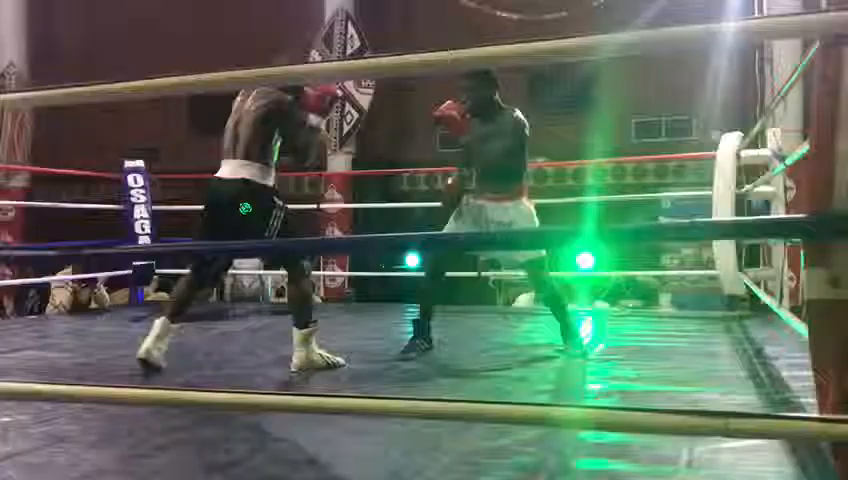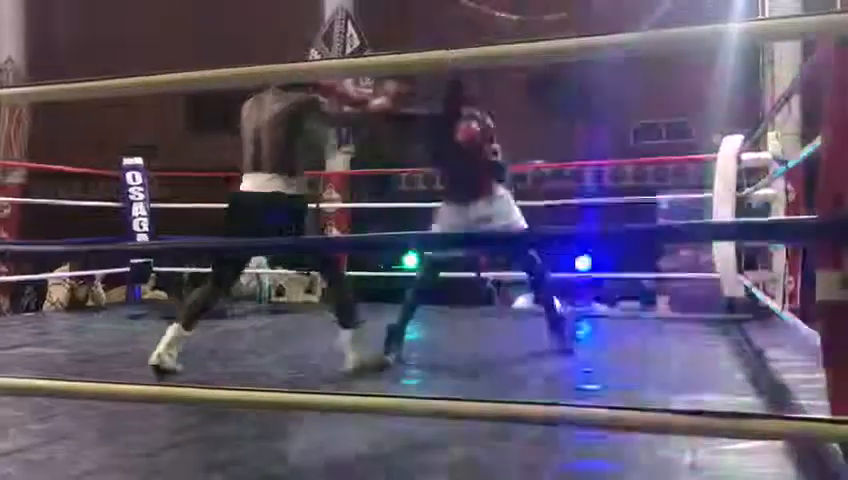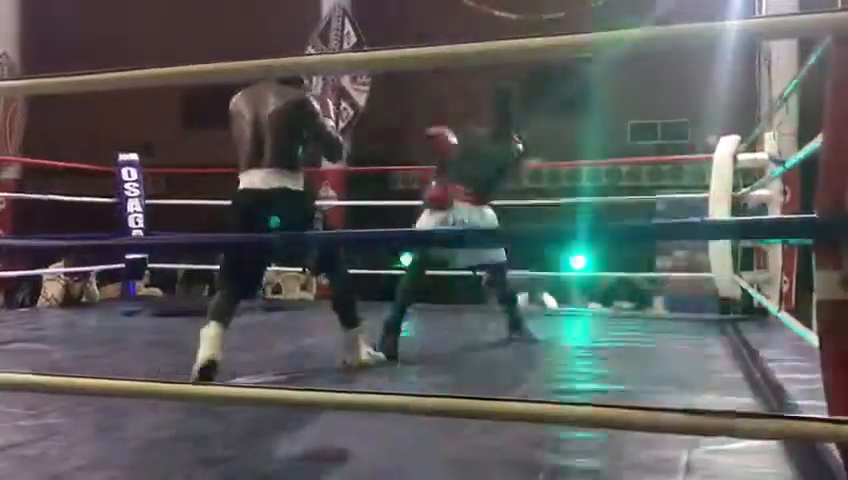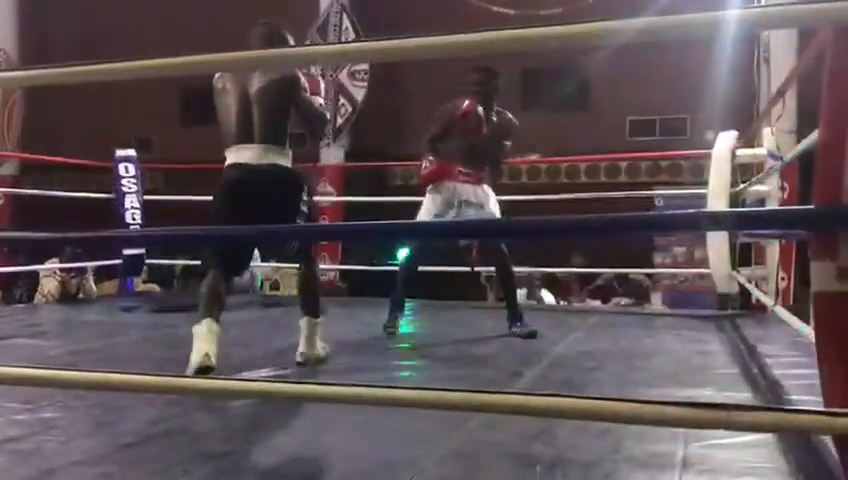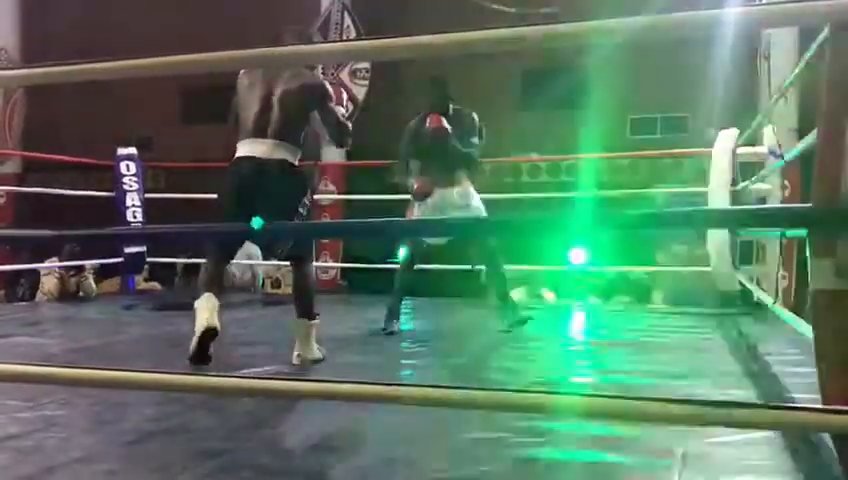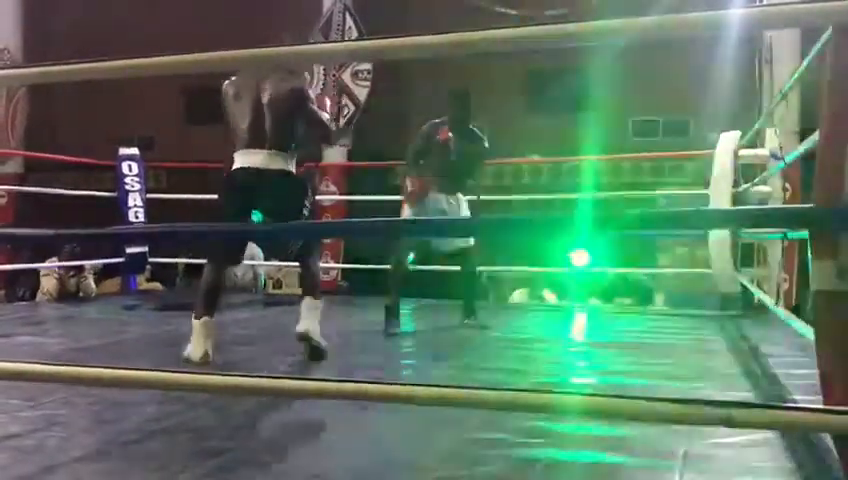
dt=0.3s
person 1, frame 1
left shoulder: (244, 96)
right shoulder: (281, 102)
right elbow: (304, 157)
left wrist: (301, 111)
right wrist: (314, 118)
left hip: (221, 187)
right hip: (251, 191)
left knee: (202, 270)
right knee: (297, 266)
left ankle: (154, 345)
right ankle: (305, 352)
person 1, frame 2
left shoulder: (252, 105)
right shoulder: (300, 102)
right wrist: (373, 104)
left hip: (246, 198)
right hip: (283, 202)
left knee: (218, 279)
right knee: (333, 271)
left ankle: (166, 350)
right ankle: (354, 352)
person 1, frame 3
left shoulder: (238, 100)
right shoulder: (298, 100)
right elbow: (336, 151)
right wrist: (325, 120)
left hip: (247, 198)
right hip: (287, 198)
left knee: (231, 284)
right knee: (335, 270)
left ankle: (209, 353)
right ankle: (356, 352)
person 1, frame 4
left shoulder: (222, 79)
right shoulder: (287, 76)
right elbow: (319, 127)
right wrist: (315, 97)
left hip: (234, 175)
right hip: (276, 175)
left knee: (219, 267)
right knee: (306, 256)
left ankle: (203, 349)
right ankle: (310, 344)
person 1, frame 5
left shoulder: (247, 75)
right shoulder: (313, 83)
right elbow: (342, 138)
right wrist: (338, 106)
left hip: (243, 167)
right hip: (283, 171)
left knee: (219, 253)
right knee: (300, 255)
left ankle: (207, 317)
right ankle: (306, 344)
person 1, frame 6
left shoulder: (231, 87)
right shoulder: (294, 88)
right elbow: (324, 136)
right wrist: (319, 112)
left hip: (241, 176)
right hip: (280, 178)
left knee: (218, 259)
right knee: (308, 250)
left ankle: (200, 343)
right ankle: (309, 322)
person 2, frame 1
left shoulder: (513, 121)
right shoulder: (472, 119)
left elbow: (497, 157)
left wrist: (462, 131)
right wrist: (458, 182)
left hip: (511, 206)
right hip: (476, 202)
left knee: (538, 273)
right knee: (436, 261)
left ankle: (568, 332)
right ankle: (421, 335)
person 2, frame 2
left shoulder: (483, 123)
right shoulder: (432, 123)
left elbow: (500, 171)
left wrist: (481, 151)
left hip: (491, 201)
right hip: (455, 207)
left knee: (530, 261)
right knee: (428, 270)
left ankle: (556, 325)
right ankle: (396, 336)
person 2, frame 3
left shoulder: (514, 149)
right shoulder: (474, 134)
left elbow: (488, 179)
right elbow: (444, 164)
left wrist: (452, 151)
right wrist: (436, 185)
left hip: (476, 210)
right hip: (445, 204)
left knee: (498, 270)
right knee: (418, 262)
left ankle: (516, 325)
right ankle: (391, 333)
person 2, frame 4
left shoulder: (505, 122)
right shoulder: (453, 109)
left elbow: (497, 161)
right elbow: (430, 142)
left wrist: (480, 131)
right wrist: (428, 162)
left hip: (477, 189)
right hip: (444, 184)
left knee: (497, 251)
right knee: (418, 245)
left ankle: (515, 319)
right ankle: (395, 309)
person 2, frame 5
left shoulder: (469, 120)
right shoulder: (417, 126)
left elbow: (474, 159)
right elbow: (403, 163)
left wrist: (450, 142)
right wrist: (413, 182)
left hip: (461, 189)
right hip: (432, 192)
left knee: (489, 247)
right knee: (413, 252)
left ankle: (508, 309)
right ankle: (393, 314)
person 2, frame 6
left shoulder: (477, 142)
right shoulder: (432, 130)
left elbow: (464, 181)
right elbow: (412, 161)
left wrist: (452, 155)
right wrist: (411, 183)
left hip: (452, 198)
right hip: (423, 195)
left knee: (468, 256)
right knee: (403, 249)
left ankle: (470, 313)
right ankle: (392, 315)
